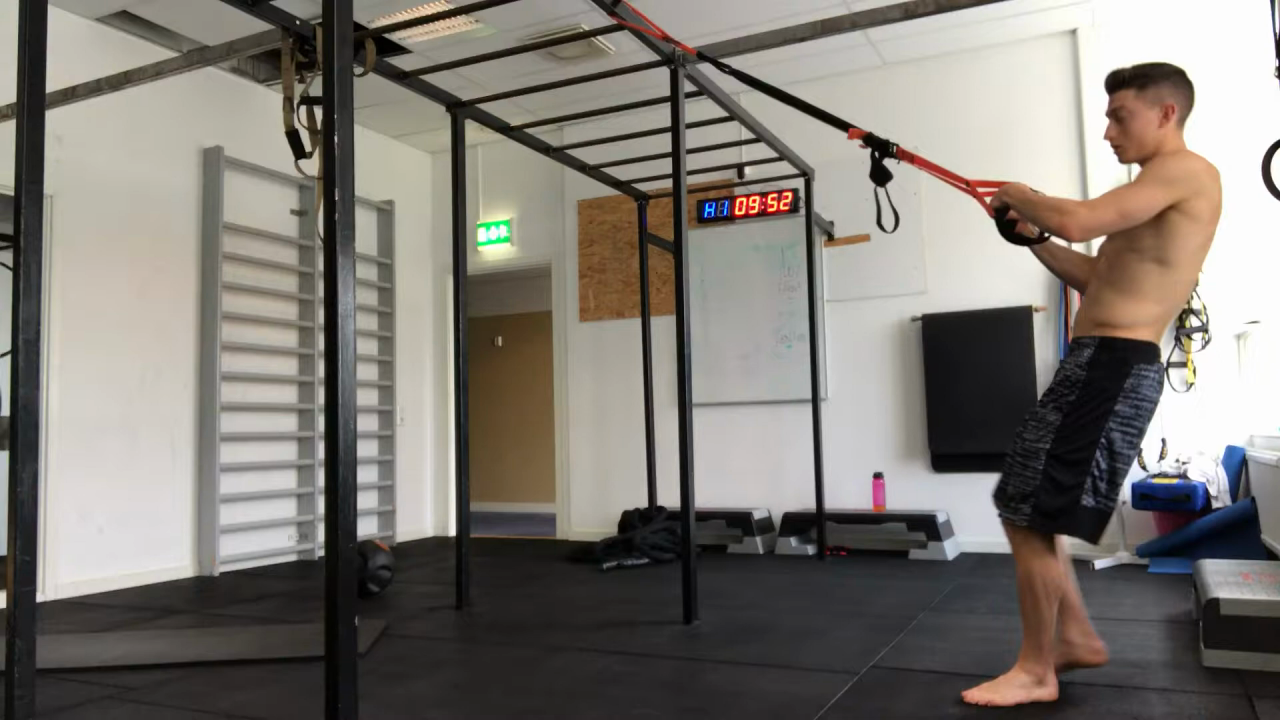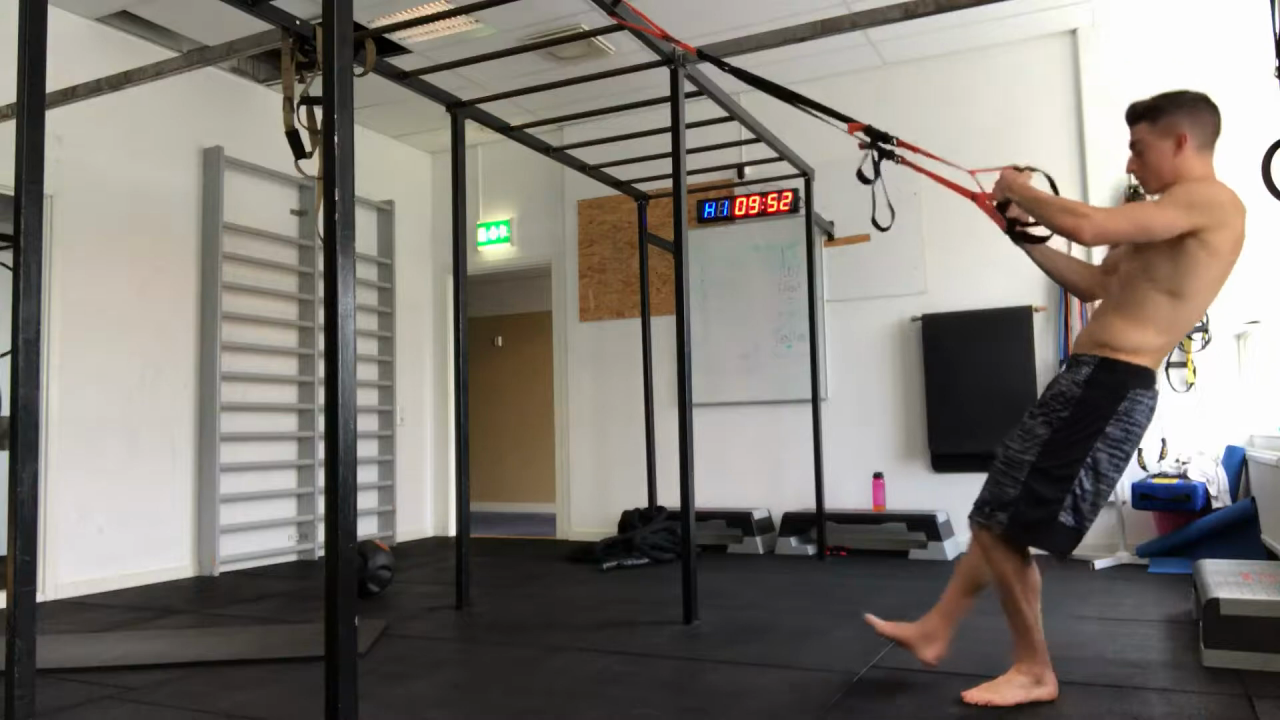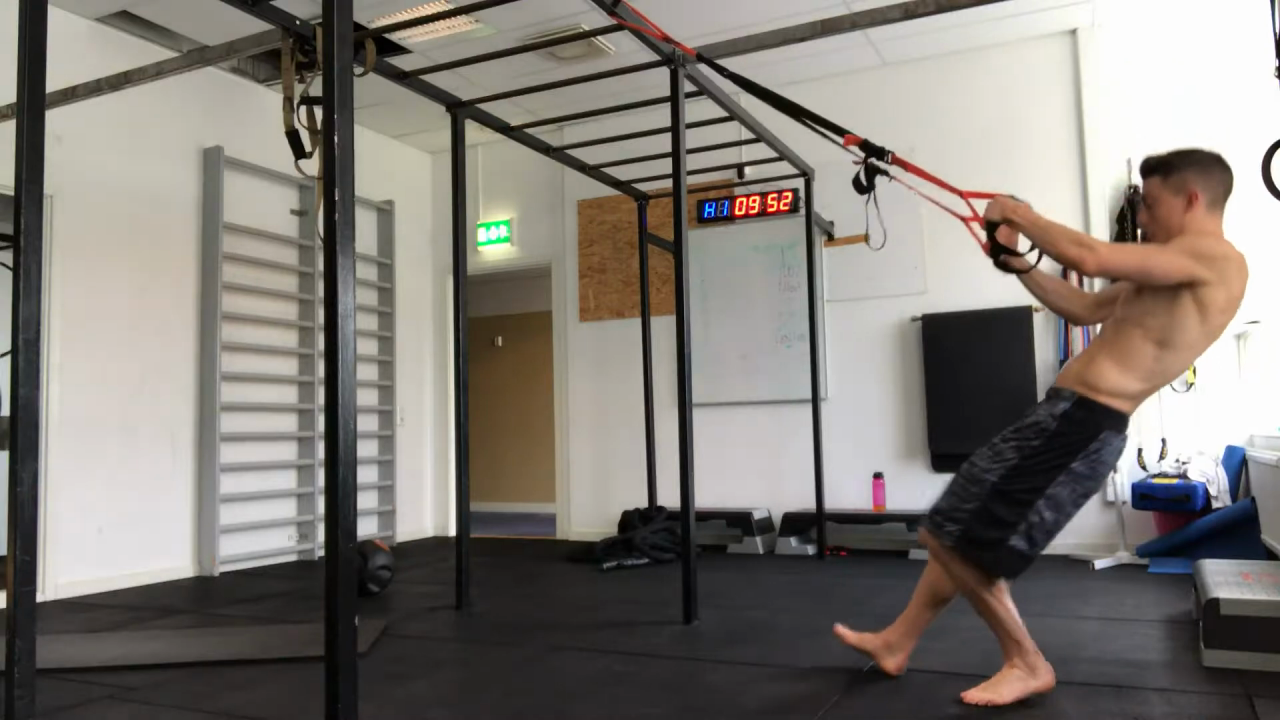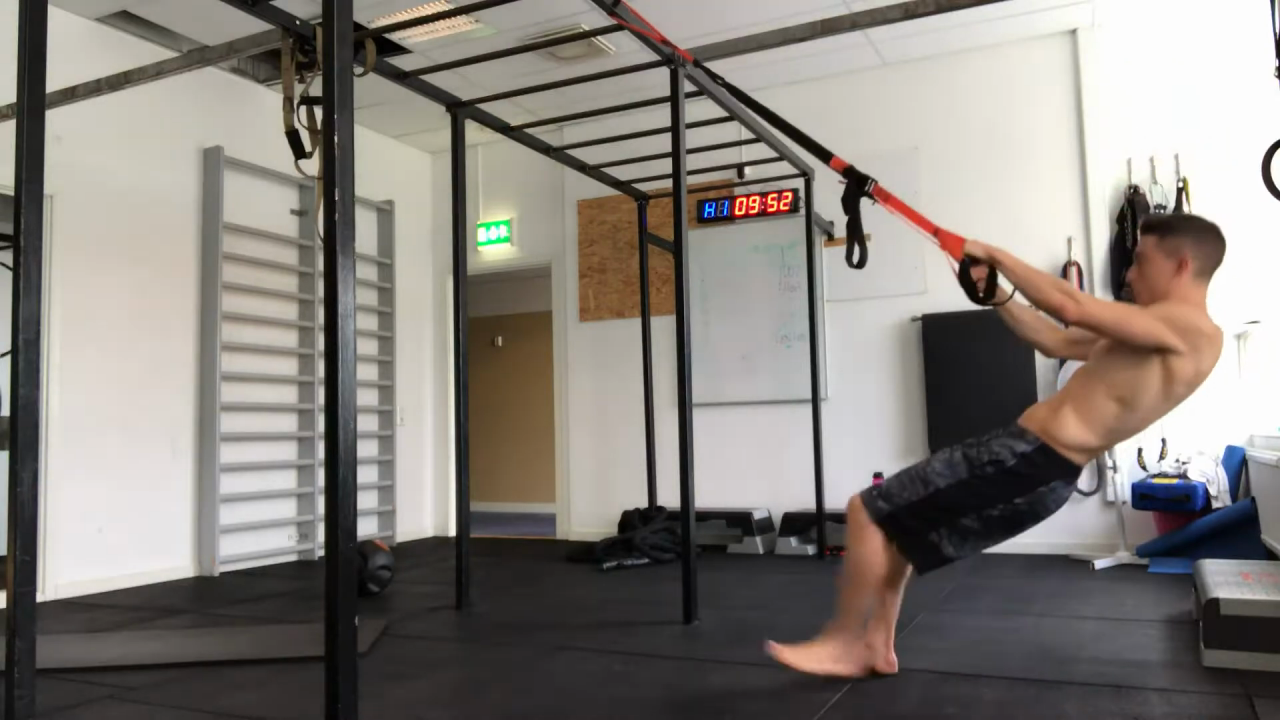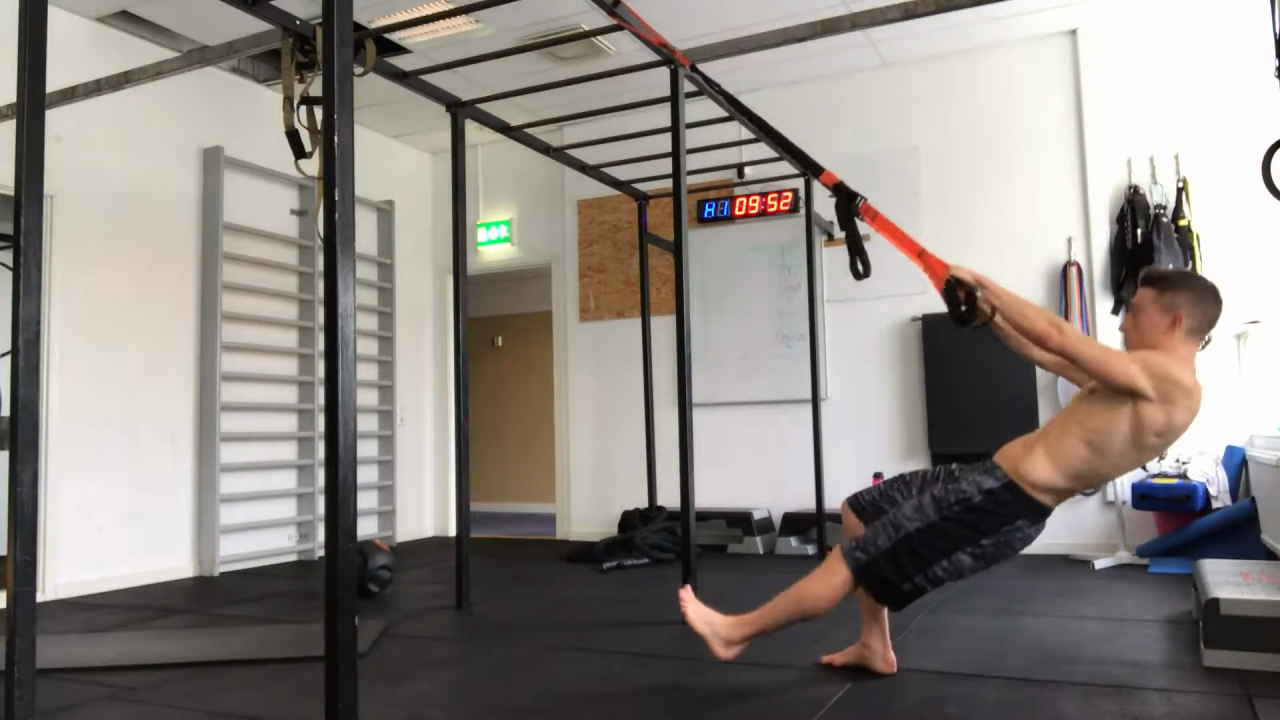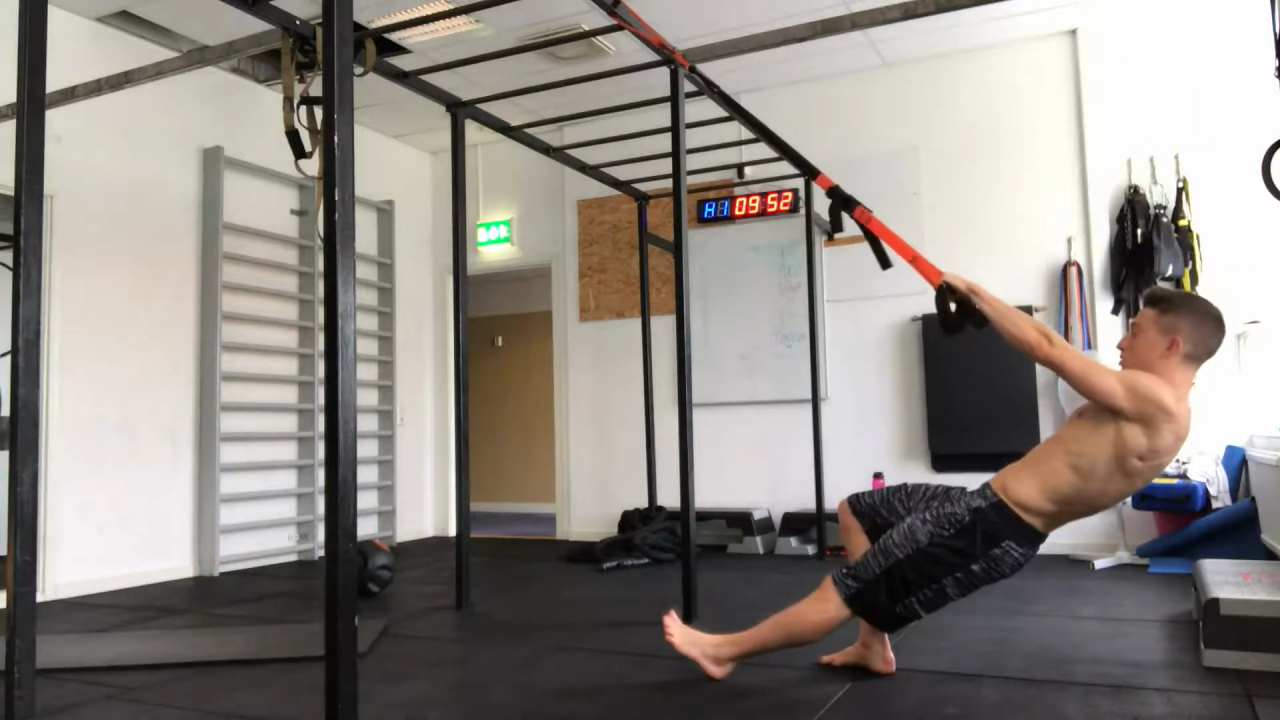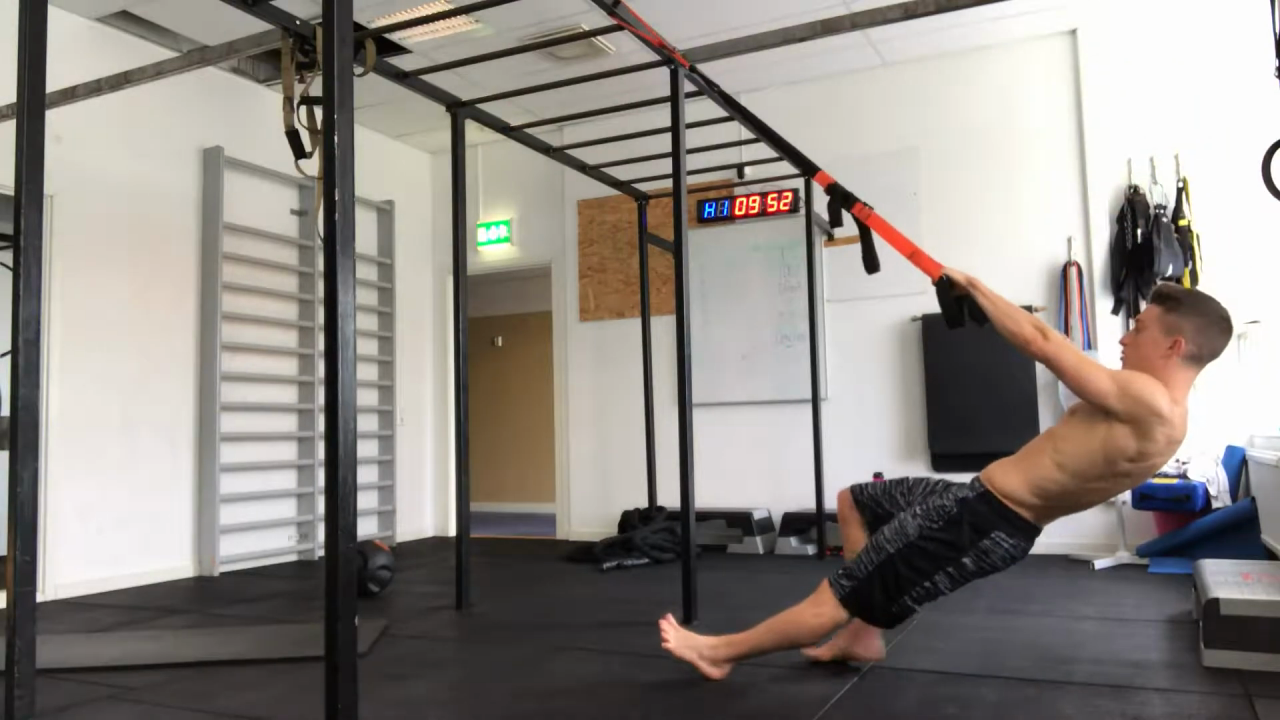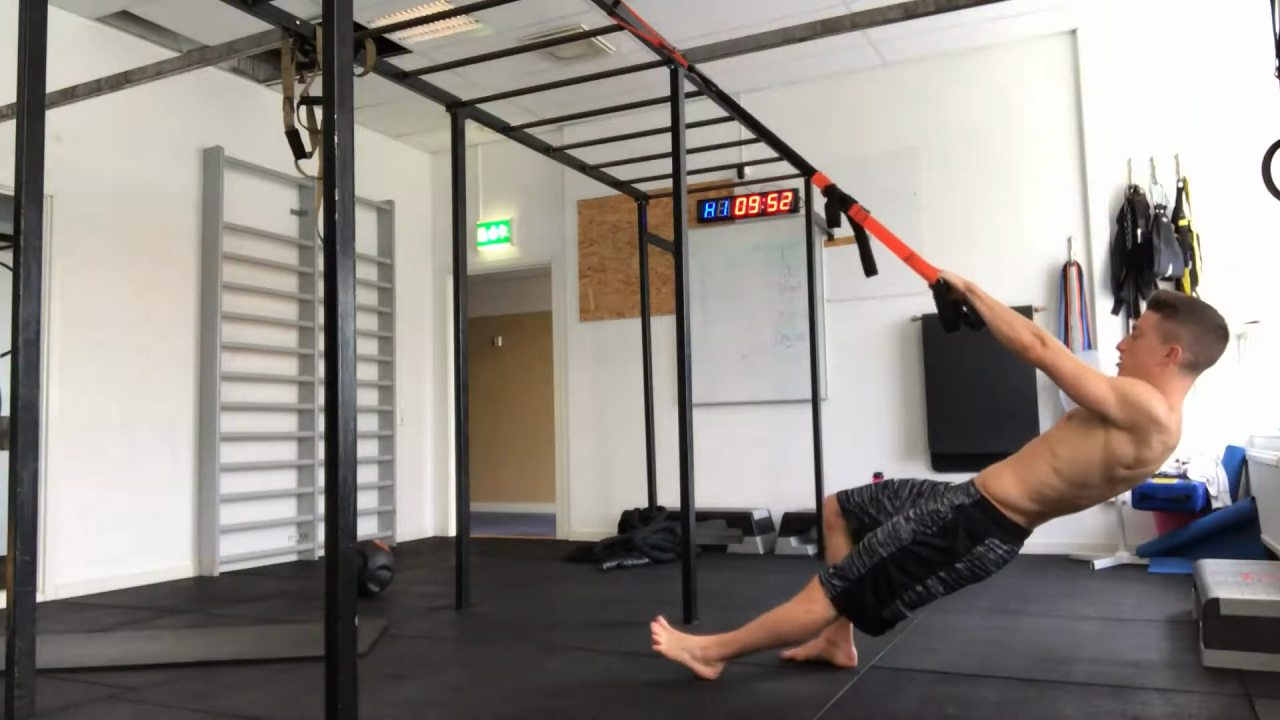
dt=0.3s
person 1, frame 1
left shoulder: (1187, 171)
right shoulder: (1161, 188)
left elbow: (1074, 222)
right elbow: (1095, 276)
left wrist: (1018, 196)
right wrist: (1031, 234)
left hip: (1113, 365)
right hip: (1103, 363)
left knee: (1028, 517)
right knee: (1026, 511)
left ankle: (1035, 671)
right ankle: (1075, 637)
person 1, frame 2
left shoulder: (1210, 201)
right shoulder: (1175, 217)
left elbow: (1086, 226)
right elbow: (1094, 283)
left wrist: (1021, 192)
right wrist: (1025, 235)
left hip: (1106, 387)
right hip: (1096, 382)
left knee: (1002, 525)
right knee: (995, 516)
left ankle: (1033, 672)
right ankle: (934, 632)
person 1, frame 3
left shoulder: (1216, 258)
right shoulder: (1181, 271)
left elbow: (1088, 257)
right elbow: (1082, 306)
left wrist: (1018, 214)
right wrist: (1017, 259)
left hip: (1079, 425)
right hip: (1072, 417)
left knee: (958, 538)
right knee: (950, 527)
left ankle: (1025, 664)
right ankle: (894, 643)
person 1, frame 4
left shoulder: (1191, 331)
right shoulder: (1154, 330)
left elbow: (1071, 307)
right elbow: (1057, 340)
left wrist: (997, 254)
right wrist: (993, 289)
left hip: (1033, 465)
right hip: (1026, 452)
left knee: (868, 511)
right knee: (890, 519)
left ankle: (843, 643)
right ankle: (876, 647)
person 1, frame 5
left shoulder: (1172, 383)
right shoulder: (1147, 383)
left elbow: (1054, 336)
right elbow: (1045, 354)
left wrist: (979, 282)
right wrist: (984, 308)
left hip: (1001, 505)
right hip: (997, 486)
left knee: (846, 567)
right knee: (859, 511)
left ankle: (734, 634)
right ankle: (874, 645)
person 1, frame 6
left shoulder: (1157, 402)
right shoulder: (1148, 406)
left elbow: (1046, 347)
right elbow: (1057, 353)
left wrist: (972, 289)
right wrist: (979, 306)
left hip: (991, 529)
right hip: (992, 511)
left knee: (839, 593)
right knee: (856, 511)
left ankle: (724, 650)
right ankle: (874, 646)
person 1, frame 7
left shoulder: (1148, 402)
right shoulder: (1155, 409)
left elbow: (1039, 341)
right elbow: (1050, 346)
left wrist: (970, 283)
right wrist: (976, 297)
left hip: (984, 521)
right hip: (988, 508)
left knee: (834, 597)
right knee: (853, 501)
left ankle: (720, 652)
right ankle: (862, 636)
person 1, frame 8
left shoulder: (1146, 410)
right shoulder: (1145, 414)
left elbow: (1038, 349)
left wrist: (968, 289)
left hip: (974, 527)
right hip: (975, 505)
left knee: (825, 594)
right knee: (838, 509)
left ankle: (713, 651)
right ankle: (838, 641)
